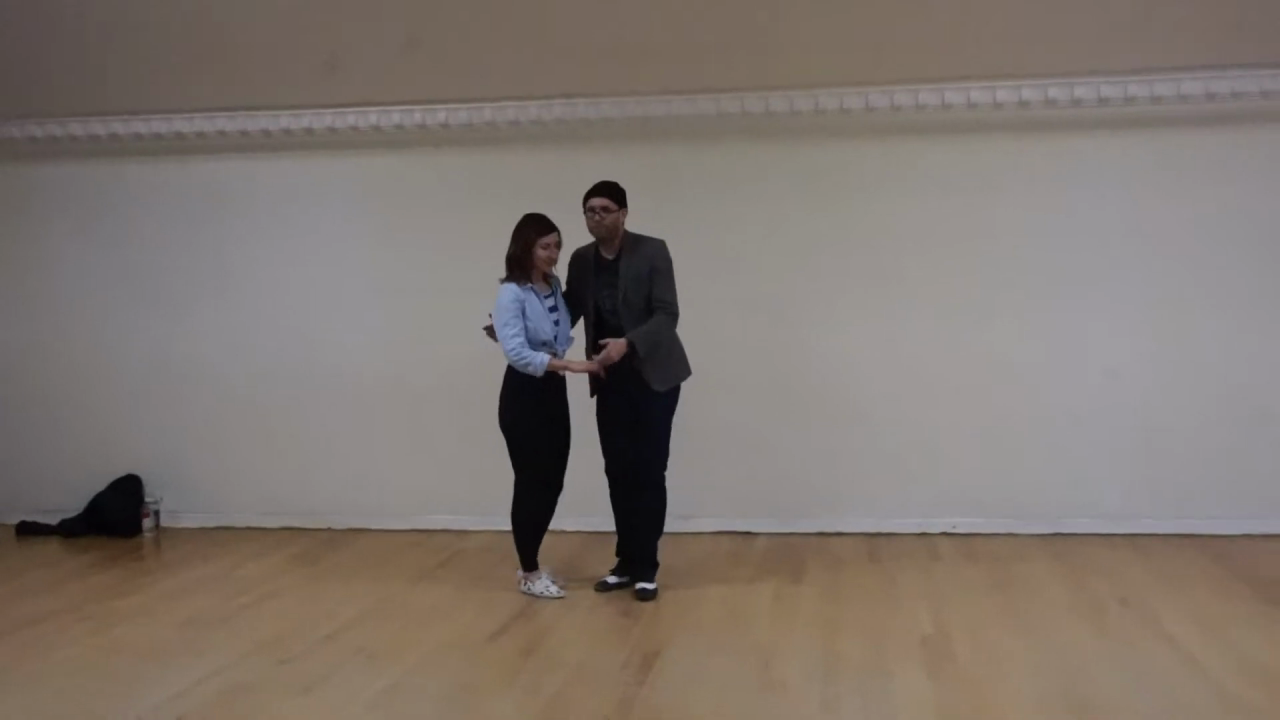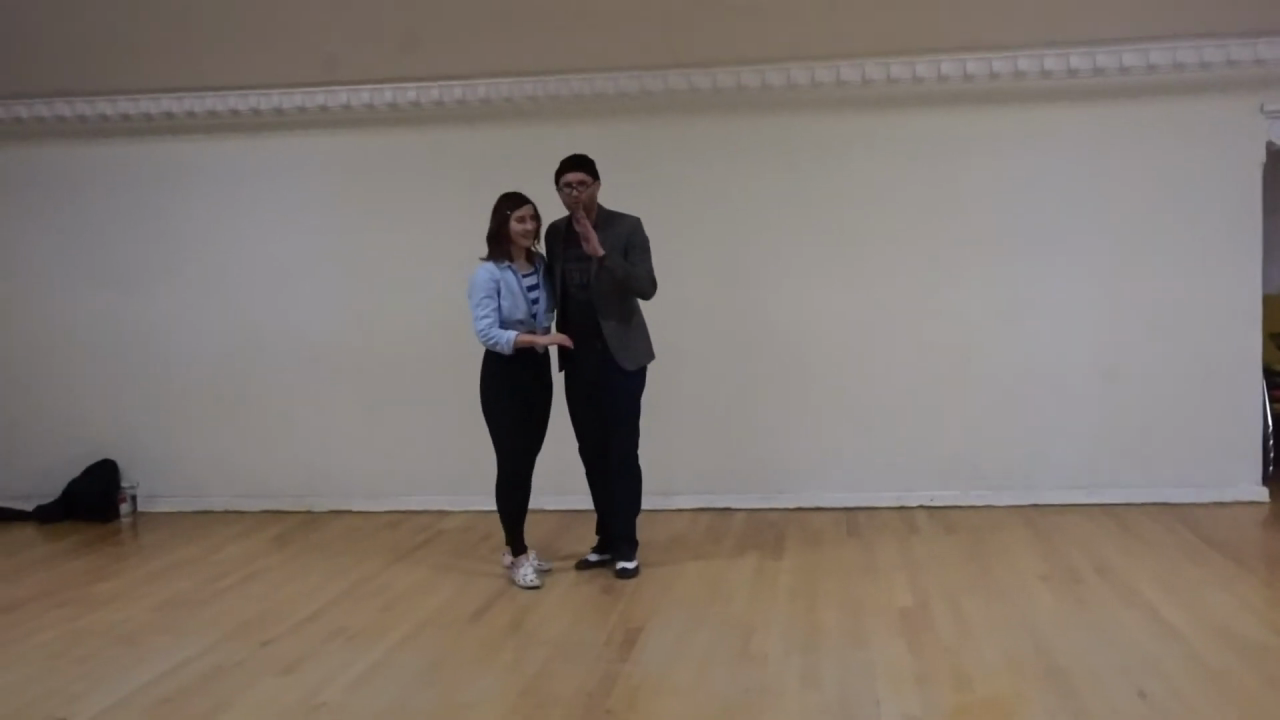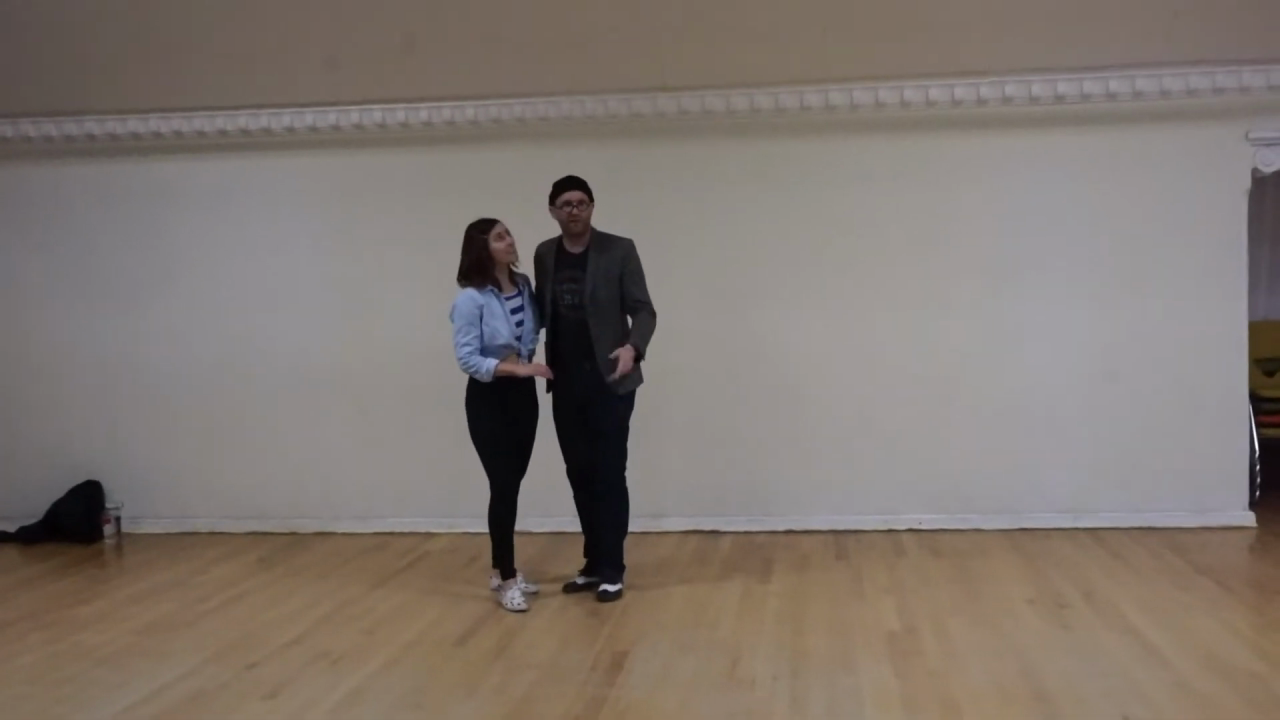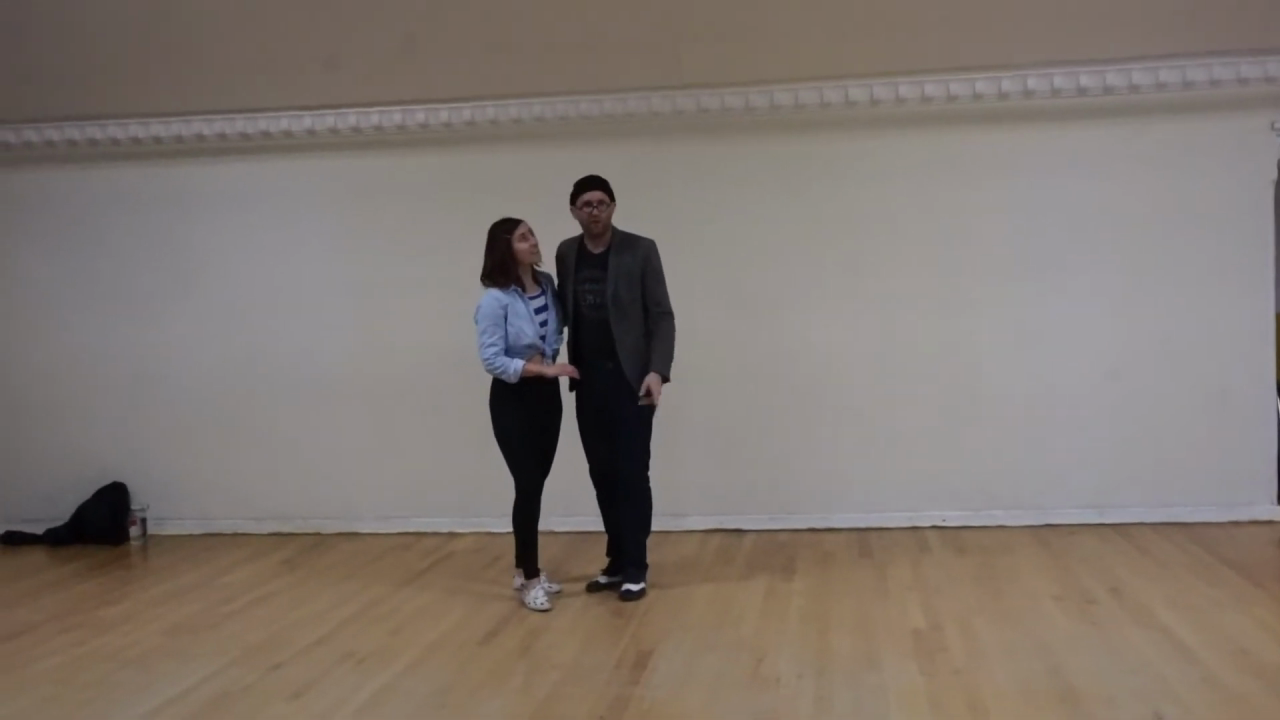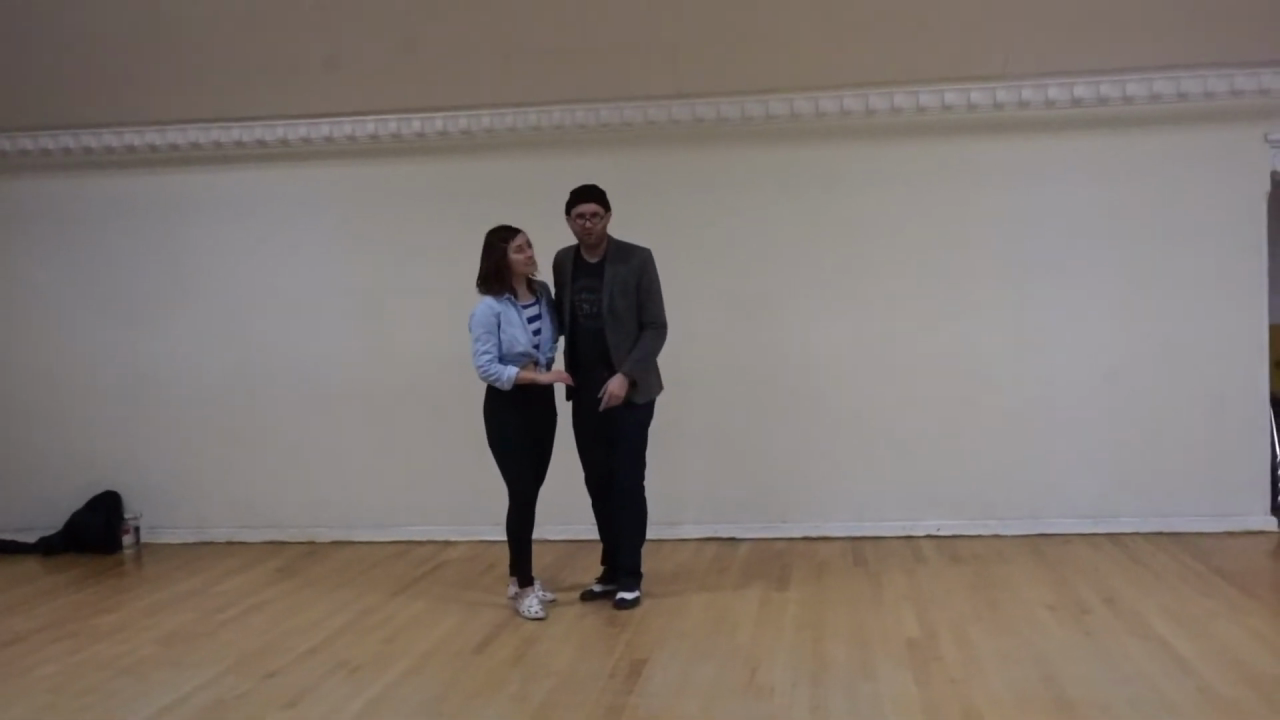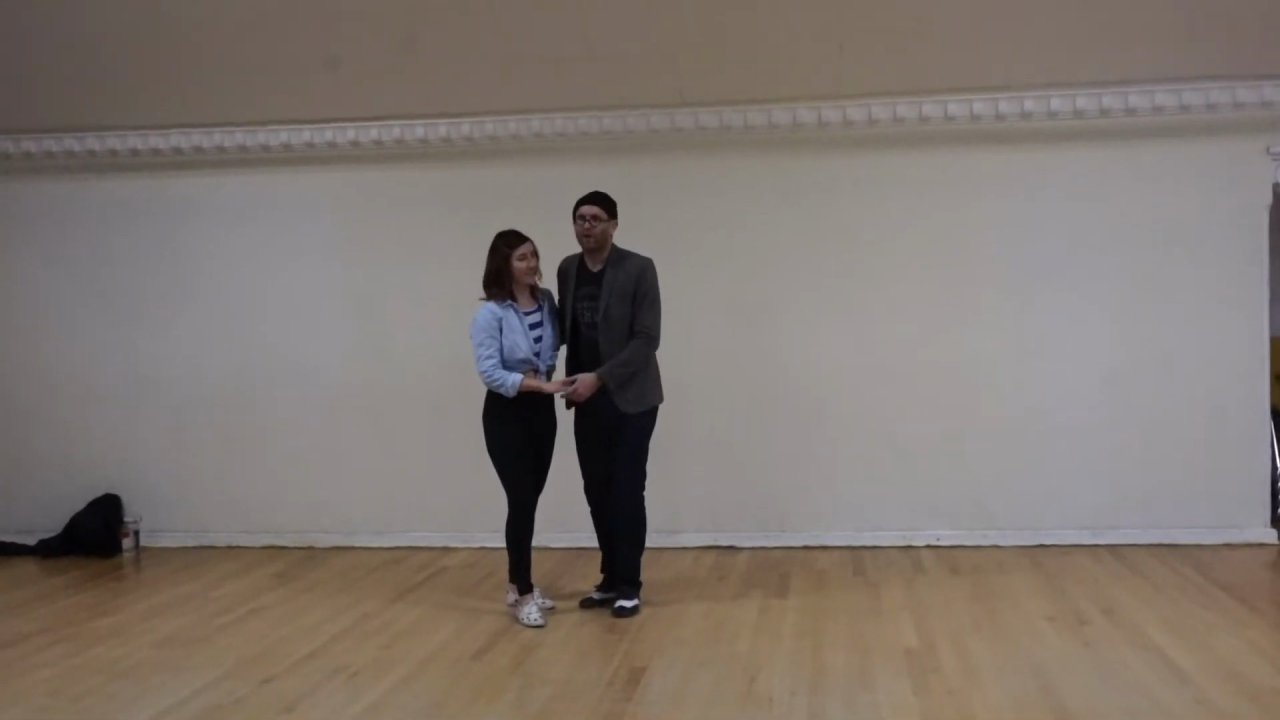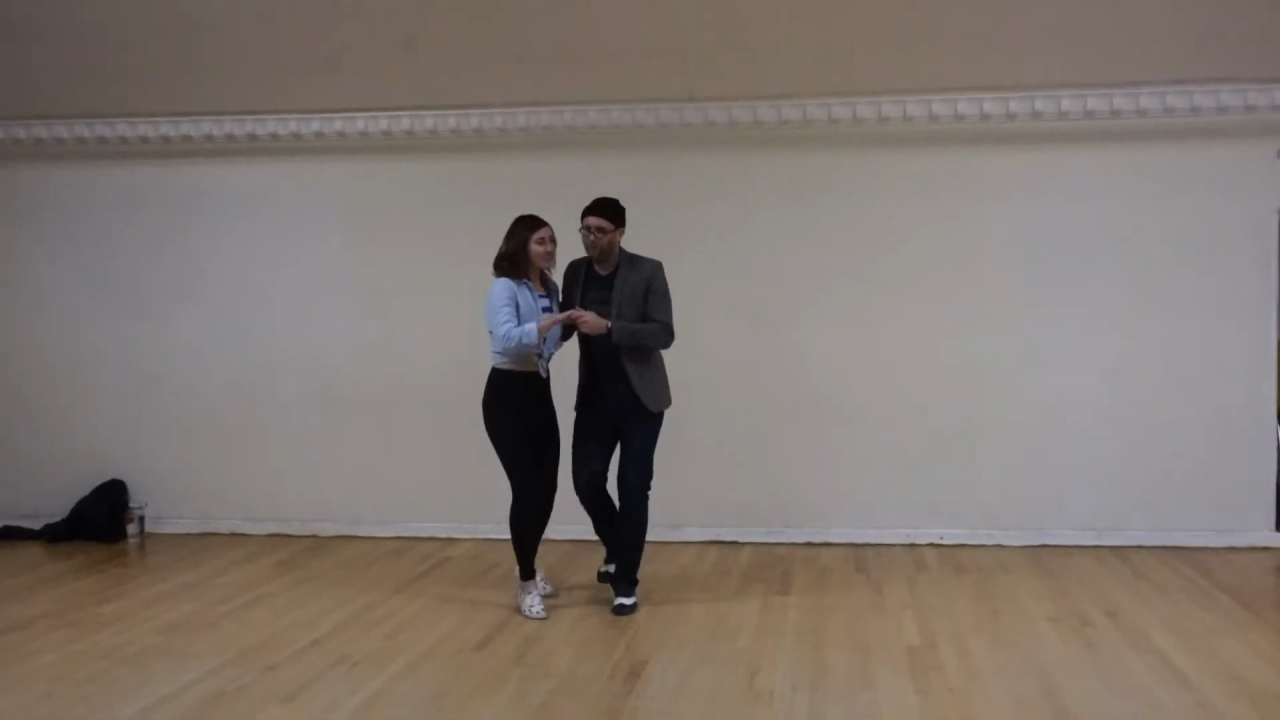
dt=0.7s
person 1, frame 1
left shoulder: (652, 252)
right shoulder: (581, 259)
left elbow: (667, 314)
right elbow: (567, 313)
left wrist: (628, 344)
left hip: (653, 376)
right hip: (611, 380)
left knee: (649, 471)
right knee: (619, 473)
left ankle: (646, 566)
right ankle: (627, 562)
person 1, frame 2
left shoulder: (626, 227)
right shoulder: (556, 233)
left elbow: (646, 286)
left wrist: (602, 253)
left hip: (620, 356)
right hip: (577, 359)
left knee: (622, 452)
right knee: (592, 453)
left ankle: (626, 546)
right ankle: (606, 540)
person 1, frame 3
left shoulder: (619, 250)
right shoulder: (544, 254)
left elbow: (644, 312)
right elbow: (544, 311)
left wrist: (632, 348)
left hip: (608, 380)
right hip: (565, 382)
left knee: (609, 475)
right knee: (580, 475)
left ankle: (611, 568)
right ankle: (593, 562)
person 1, frame 4
left shoulder: (640, 250)
right shoulder: (566, 253)
left elbow: (662, 315)
right elbow: (566, 311)
left wrist: (658, 369)
right wrist: (565, 365)
left hip: (630, 380)
right hip: (588, 382)
left knee: (632, 475)
right knee: (603, 476)
left ankle: (635, 568)
right ankle: (617, 562)
person 1, frame 5
left shoulder: (637, 259)
right shoulder: (563, 262)
left elbow: (656, 327)
right elbow: (563, 320)
left wrist: (627, 375)
left hip: (628, 391)
right hip: (585, 392)
left knee: (628, 484)
right knee: (598, 484)
left ankle: (629, 576)
right ankle: (611, 570)
person 1, frame 6
left shoulder: (638, 269)
right shoulder: (567, 269)
left elbow: (647, 339)
left wrist: (600, 376)
left hip: (631, 399)
right hip: (589, 401)
left knee: (627, 491)
right knee: (597, 491)
left ankle: (628, 586)
right ankle: (610, 578)
person 1, frame 7
left shoulder: (648, 272)
right shoulder: (575, 272)
left elbow: (664, 334)
right elbow: (565, 326)
left wrist: (608, 327)
left hip: (639, 398)
right hip: (594, 397)
left knee: (633, 489)
right knee: (586, 482)
left ankle: (626, 582)
right ankle: (615, 548)
person 2, frame 1
left shoulder: (555, 287)
right shoulder: (511, 295)
right elbow: (517, 353)
right wrist: (572, 365)
left hip: (553, 391)
right hip: (523, 395)
left knee: (552, 482)
right knee: (531, 484)
left ankle: (529, 559)
right ankle: (529, 573)
person 2, frame 2
left shoulder: (542, 265)
right shoulder: (488, 273)
right elbow: (487, 332)
left wrist: (547, 339)
right wrist: (538, 338)
left hip: (538, 369)
right hip: (503, 374)
left knee: (527, 462)
right knee: (511, 463)
left ankle: (516, 548)
right ankle: (517, 555)
person 2, frame 3
left shoulder: (524, 286)
right shoulder: (470, 298)
right elbow: (467, 359)
left wrist: (527, 363)
right wrist: (516, 369)
left hip: (523, 394)
right hip: (489, 398)
left knee: (513, 483)
right knee: (503, 485)
left ankle: (502, 569)
right ankle: (506, 578)
person 2, frame 4
left shoulder: (547, 285)
right shoulder: (494, 299)
right elbow: (492, 360)
left wrist: (551, 361)
right wrist: (542, 368)
left hip: (546, 395)
right hip: (512, 399)
left knee: (537, 483)
right knee: (528, 485)
left ankle: (525, 569)
right ankle: (529, 578)
person 2, frame 5
left shoulder: (543, 294)
right shoulder: (488, 308)
right elbow: (486, 367)
left wrist: (546, 369)
right wrist: (536, 376)
left hip: (541, 403)
right hip: (507, 407)
left knee: (531, 492)
right knee: (521, 494)
left ankle: (519, 577)
right ankle: (523, 586)
person 2, frame 6
left shoulder: (546, 300)
right shoulder: (489, 314)
right elbow: (490, 373)
right wrist: (541, 384)
left hip: (541, 410)
right hip: (506, 414)
left knee: (530, 500)
right knee: (521, 501)
left ankle: (518, 585)
right ankle: (523, 595)
person 2, frame 7
left shoulder: (551, 288)
right shoulder: (504, 289)
right elbow: (508, 340)
right wrist: (556, 319)
left hip: (540, 392)
right hip: (507, 394)
left knee: (546, 487)
right knee: (525, 487)
left ankle: (530, 569)
right ankle: (526, 583)
